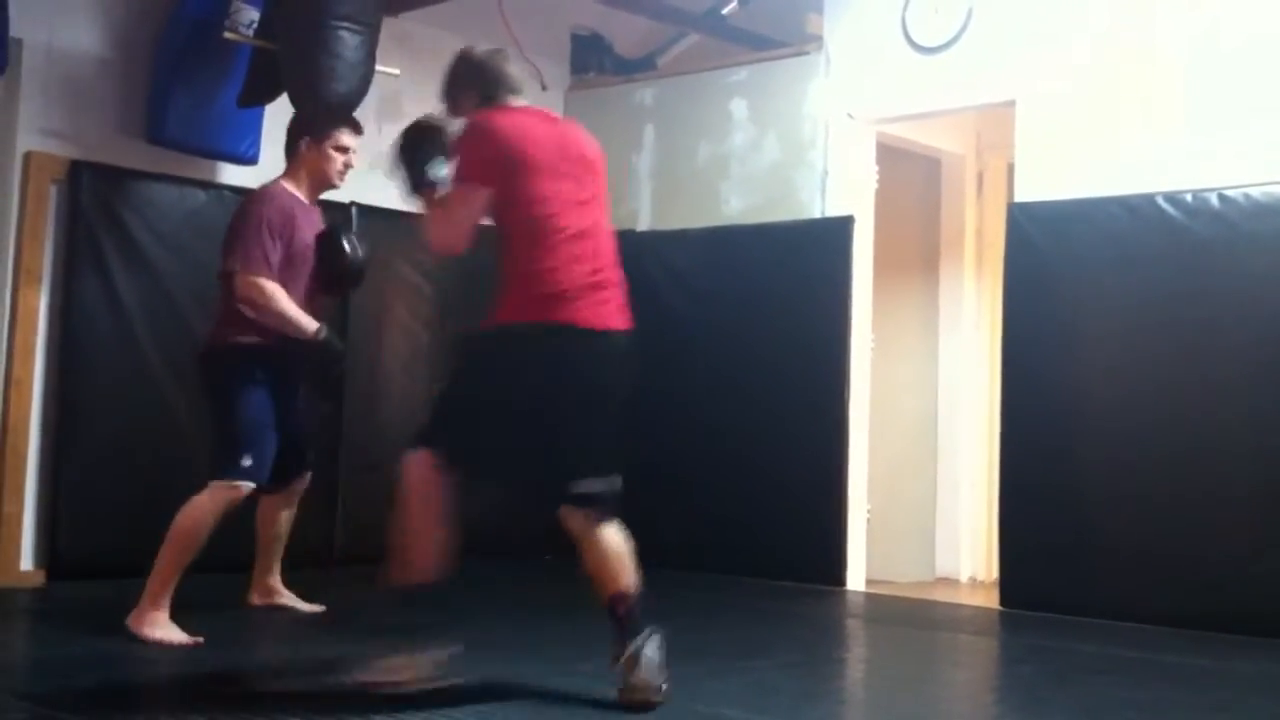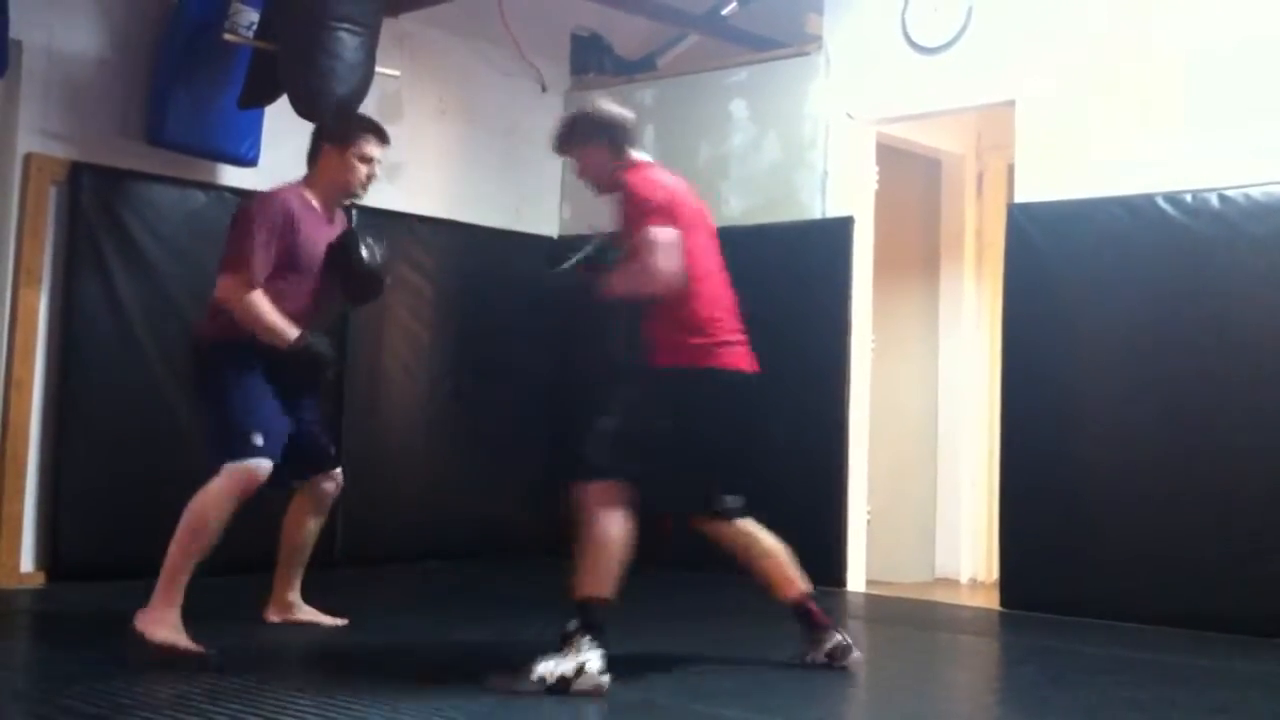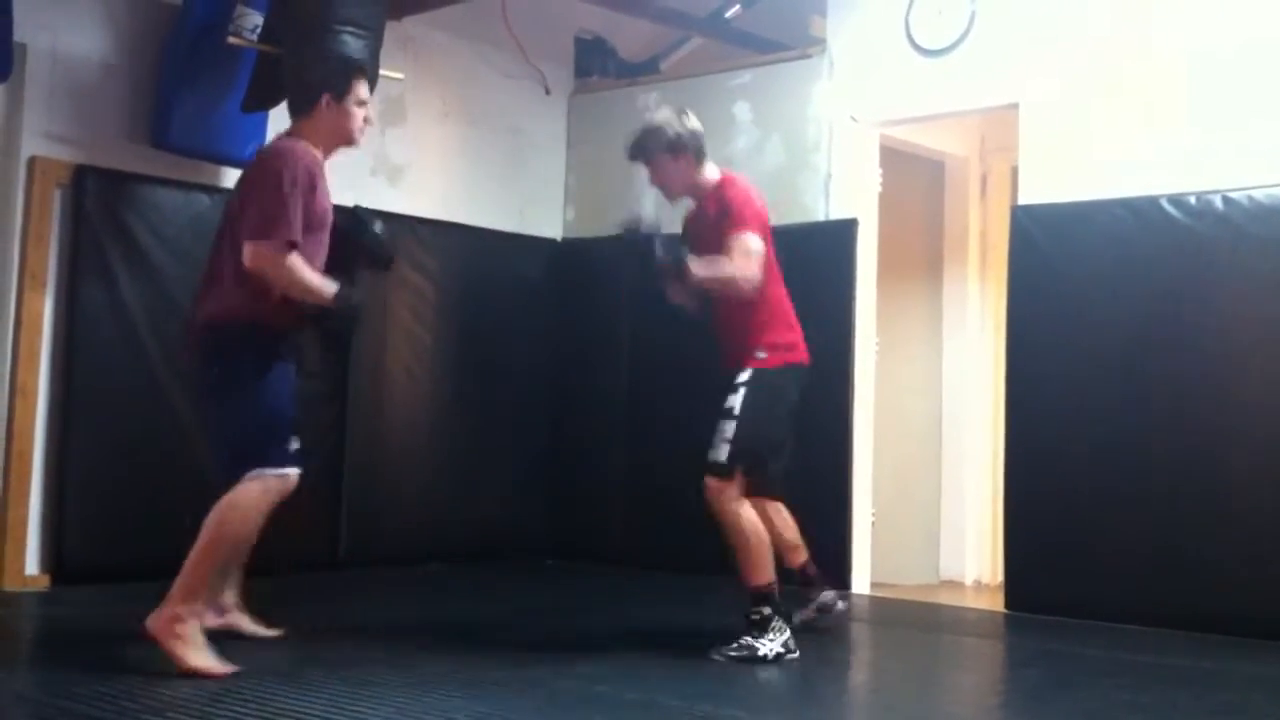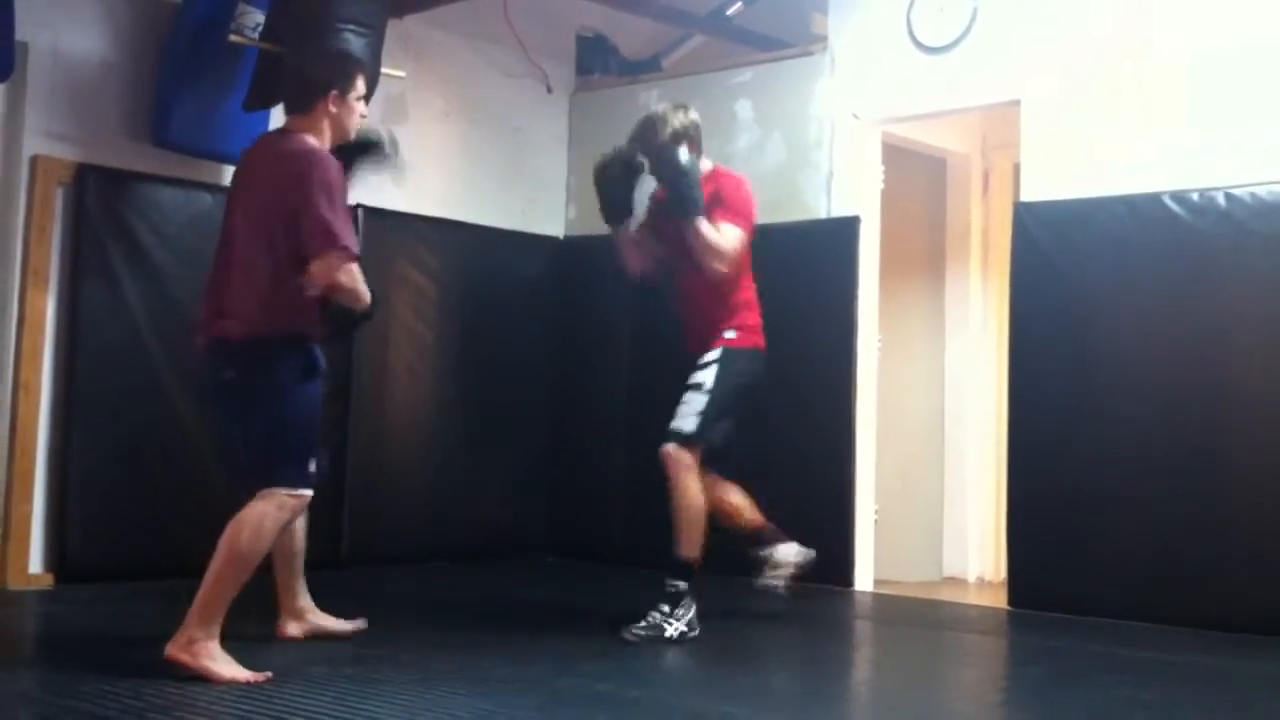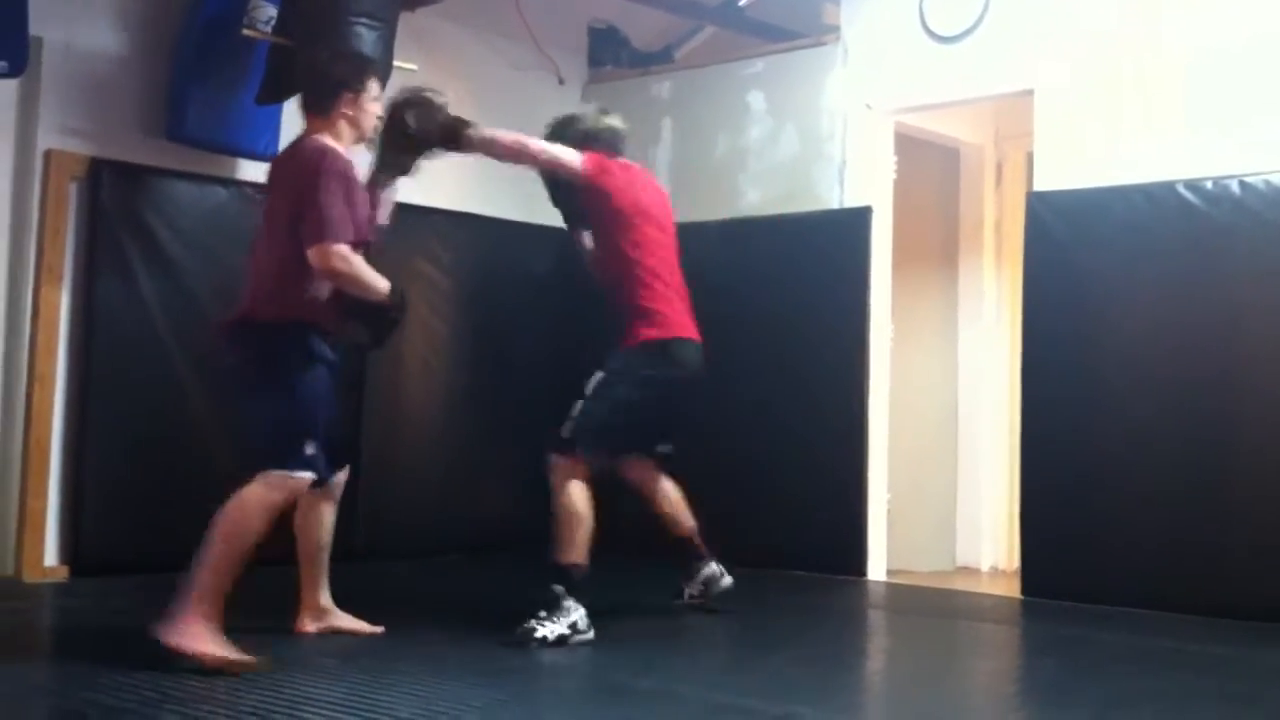
dt=0.4s
person 1, frame 1
left shoulder: (310, 212)
right shoulder: (269, 202)
right elbow: (252, 285)
right wrist: (315, 331)
left hip: (278, 361)
right hip: (244, 361)
left knee: (293, 477)
right knee: (235, 483)
left ankle: (267, 585)
right ankle: (151, 610)
person 1, frame 2
left shoulder: (336, 220)
right shoulder: (276, 207)
right elbow: (234, 289)
right wrist: (297, 341)
left hip: (283, 364)
right hip: (236, 358)
left knee: (324, 479)
right knee: (251, 468)
left ankle: (285, 599)
right ankle: (162, 608)
person 1, frame 3
left shoulder: (303, 165)
right shoulder: (290, 161)
right elbow: (262, 257)
left wrist: (331, 287)
right wrist: (335, 296)
left hip: (256, 336)
right hip: (243, 336)
left knee: (265, 474)
right knee: (273, 474)
left ankle: (221, 601)
right ankle: (177, 613)
person 1, frame 4
left shoulder: (263, 152)
right shoulder: (316, 163)
right elbow: (333, 270)
left wrist: (350, 156)
right wrist: (363, 301)
left hip: (236, 339)
right hip: (277, 346)
left knee: (281, 485)
right knee: (286, 492)
left ankle: (298, 608)
right ankle: (197, 636)
person 1, frame 5
left shoulder: (303, 159)
right shoulder: (326, 161)
left elbow: (366, 223)
right elbow: (330, 255)
left wrist: (391, 171)
right wrist: (387, 294)
left hip: (288, 337)
right hip: (287, 337)
left knee: (330, 473)
right knee: (286, 477)
left ankle: (316, 607)
right ankle: (192, 616)
person 2, frame 1
left shoulder: (488, 135)
right shoulder: (582, 139)
left elbow: (447, 239)
left wrist: (424, 183)
left hip: (533, 328)
right hip: (604, 332)
left knee: (427, 465)
right knee: (584, 507)
right ankle: (634, 639)
person 2, frame 2
left shoulder: (638, 188)
right shoulder: (673, 188)
left elbow: (659, 275)
left wrist: (598, 282)
right wrist: (612, 267)
left hip: (686, 365)
right hip: (728, 366)
left knee: (603, 490)
right knee: (723, 515)
left ankle: (584, 647)
right ankle: (823, 631)
person 2, frame 3
left shoulder: (735, 197)
right shoulder: (700, 213)
left elbow: (745, 278)
right elbow: (690, 296)
left wrist: (680, 263)
right wrist: (669, 267)
left hip: (769, 358)
right hip: (762, 361)
left knee: (724, 486)
right knee: (750, 492)
left ankle: (769, 624)
right ankle: (818, 589)
person 2, frame 4
left shoulder: (729, 188)
right shoulder: (669, 198)
left elbow: (719, 260)
right elbow: (638, 264)
left wrist: (688, 200)
right wrist: (618, 213)
left hip: (732, 341)
right hip: (708, 344)
left knee: (679, 453)
right knee: (701, 469)
left ankle: (680, 599)
right ankle: (778, 546)
person 2, frame 5
left shoulder: (610, 176)
right shoulder: (645, 187)
left elbow: (534, 151)
left wrist: (464, 134)
right wrist: (581, 225)
left hip: (650, 342)
right hip: (677, 346)
left knee: (568, 464)
right knee: (637, 463)
left ankle: (568, 606)
right ankle: (703, 567)
